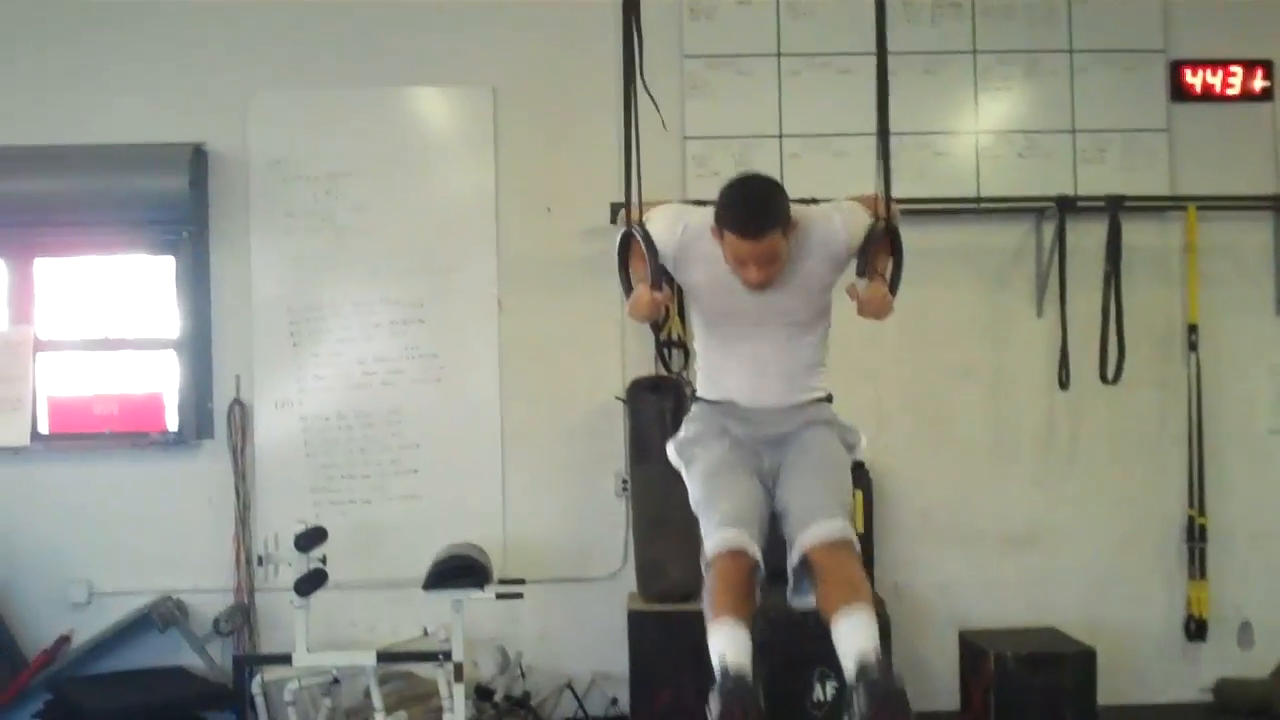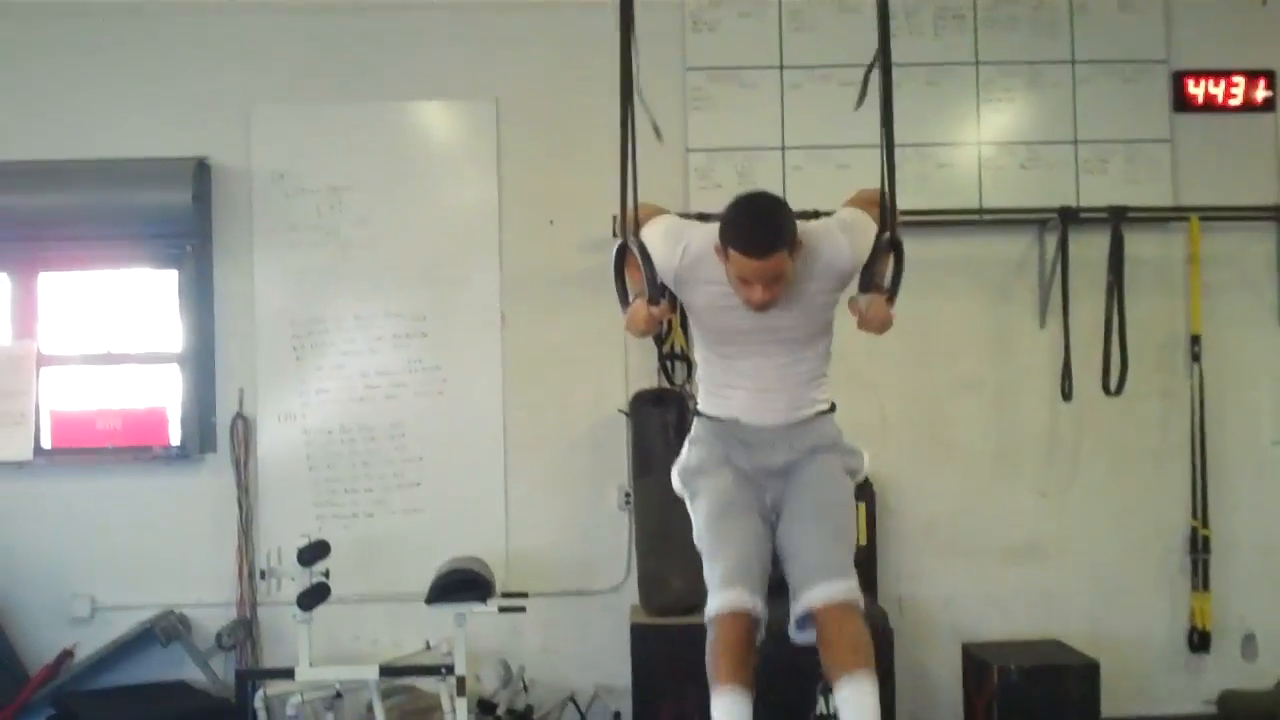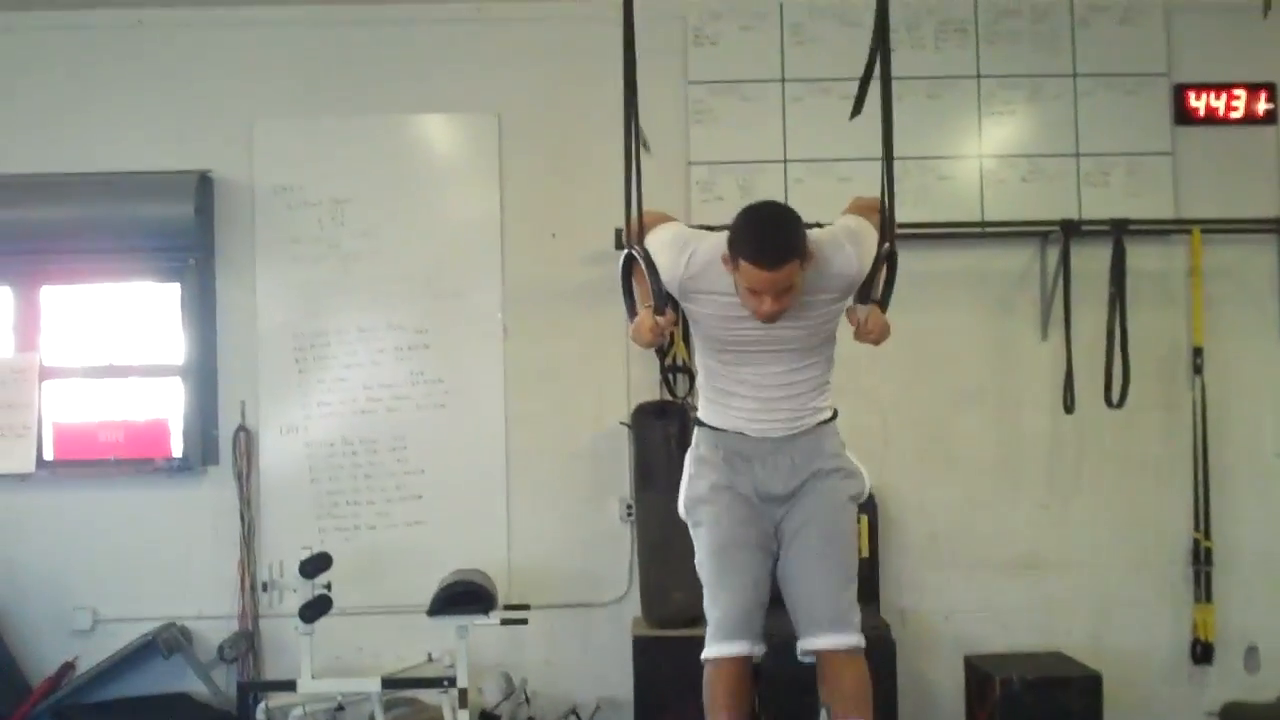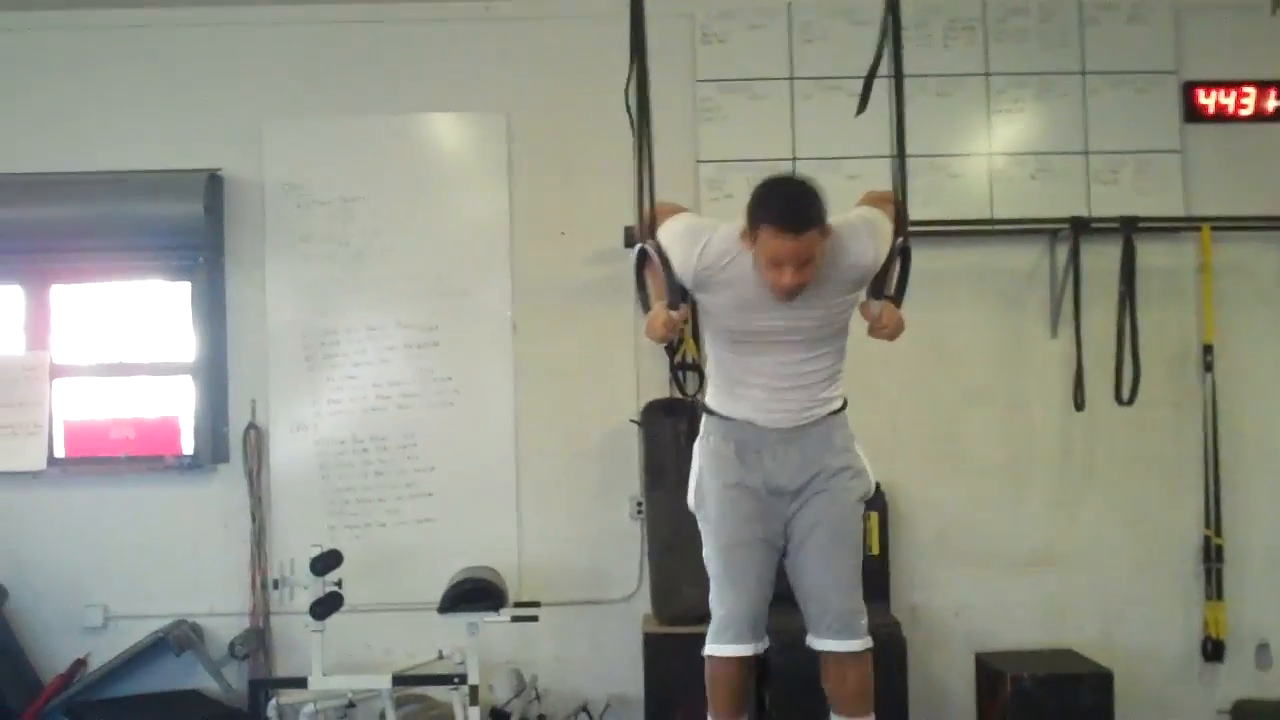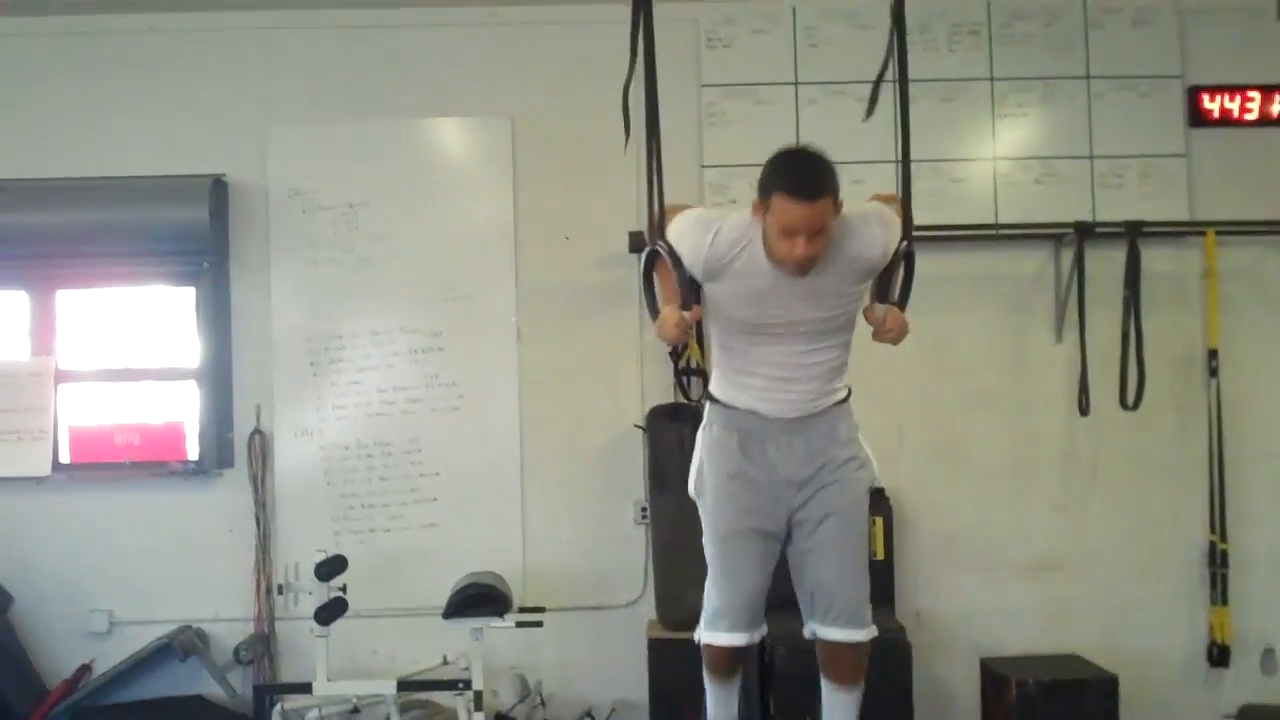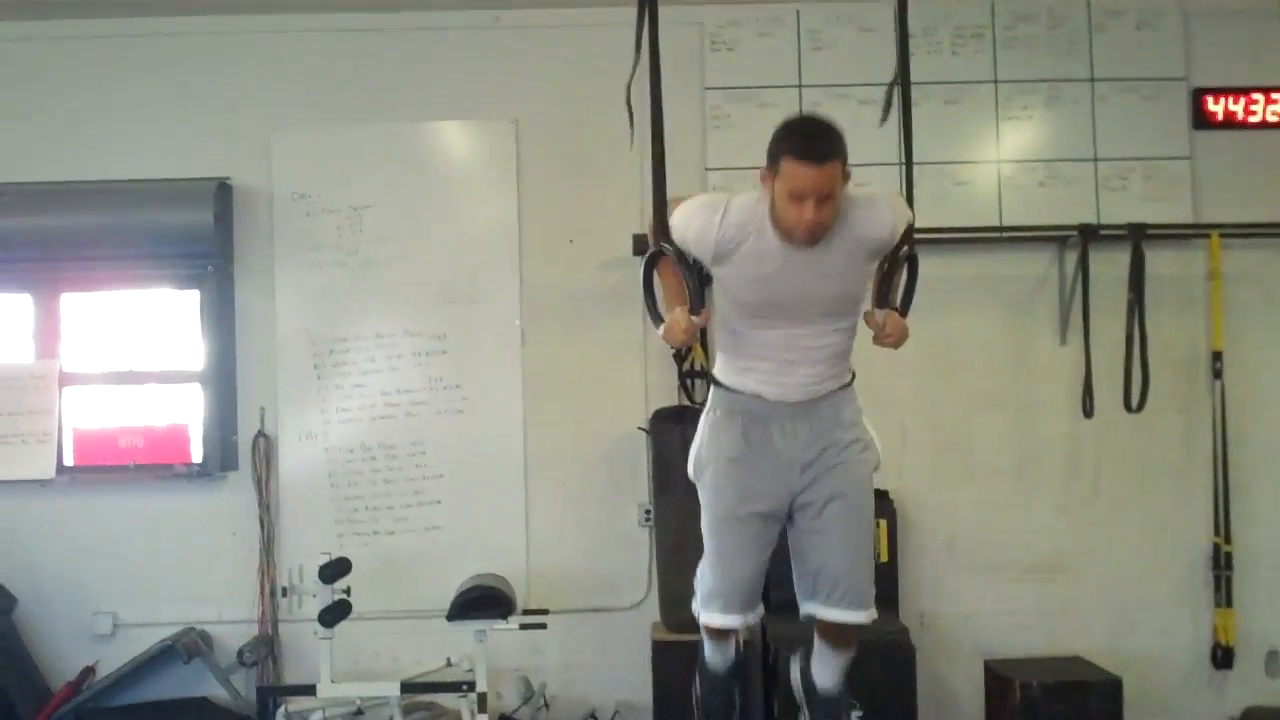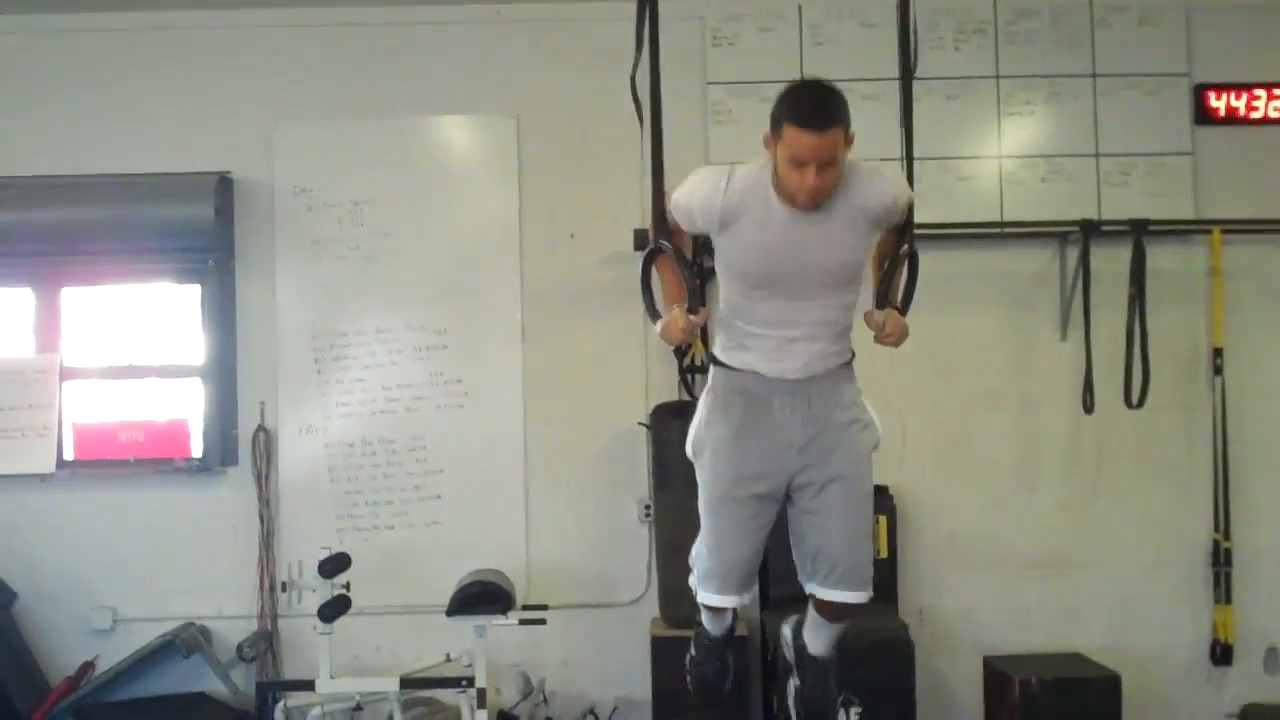
dt=0.1s
person 1, frame 1
left shoulder: (833, 231)
right shoulder: (679, 234)
left elbow: (878, 207)
right elbow: (638, 222)
left wrist: (878, 283)
right wrist: (642, 288)
left hip: (806, 418)
right hip: (721, 420)
left knee: (827, 537)
right knee: (731, 544)
person 1, frame 2
left shoulder: (837, 251)
right shoulder: (681, 253)
left elbow: (870, 201)
right elbow: (640, 217)
left wrist: (877, 294)
right wrist: (640, 297)
left hip: (810, 438)
right hip: (723, 440)
left knee: (832, 594)
right knee: (732, 597)
person 1, frame 3
left shoulder: (842, 260)
right shoulder: (685, 262)
left elbow: (870, 207)
right elbow: (644, 224)
left wrist: (872, 306)
right wrist: (645, 308)
left hip: (813, 451)
right hip: (724, 452)
left knee: (835, 629)
right knee: (731, 636)
person 1, frame 4
left shoulder: (859, 250)
right shoulder: (701, 251)
left elbow: (882, 198)
right elbow: (658, 214)
left wrist: (883, 302)
right wrist: (658, 303)
left hip: (823, 441)
right hip: (735, 441)
left knee: (840, 624)
right knee: (735, 626)
person 1, frame 5
left shoulder: (868, 241)
right shoulder: (710, 242)
left elbow: (892, 203)
right elbow: (665, 224)
left wrist: (885, 309)
right wrist: (669, 306)
left hip: (827, 432)
right hip: (739, 430)
left knee: (845, 613)
right knee: (732, 613)
person 1, frame 6
left shoulder: (876, 222)
right shoulder: (716, 222)
right elbow: (664, 227)
left wrist: (885, 309)
right wrist: (676, 308)
left hip: (831, 415)
right hip: (743, 413)
left knee: (848, 593)
right knee: (728, 589)
right ankle: (718, 664)
person 1, frame 7
left shoulder: (879, 195)
right shoulder: (719, 193)
right elbow: (665, 224)
left wrist: (887, 304)
right wrist: (675, 303)
left hip: (831, 394)
right hip: (742, 392)
left knee: (846, 573)
right knee: (724, 569)
left ankle: (812, 647)
right ankle: (714, 631)
